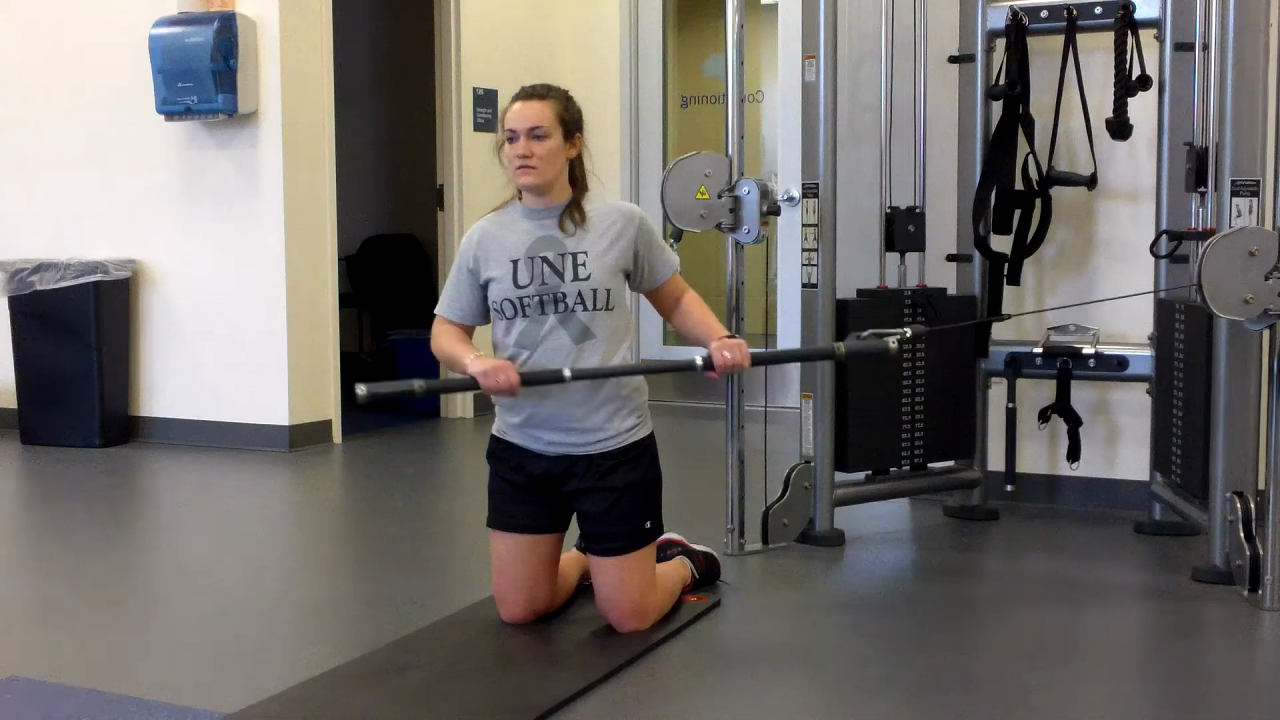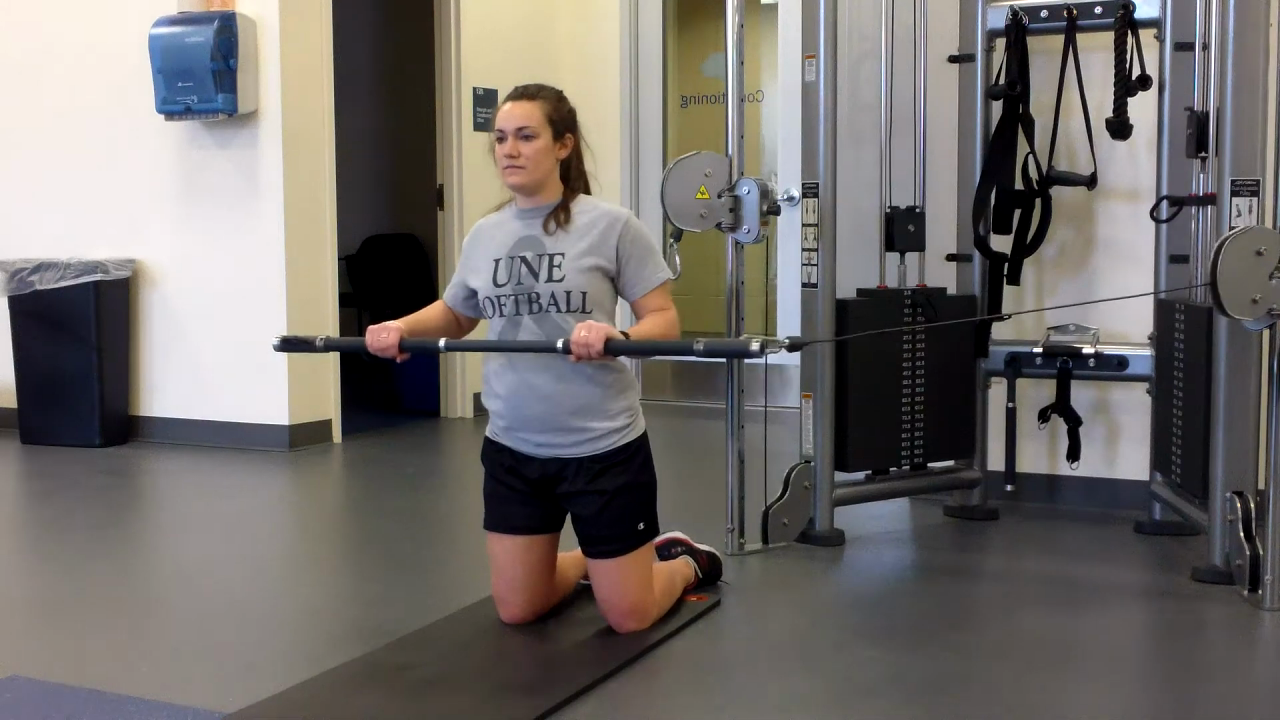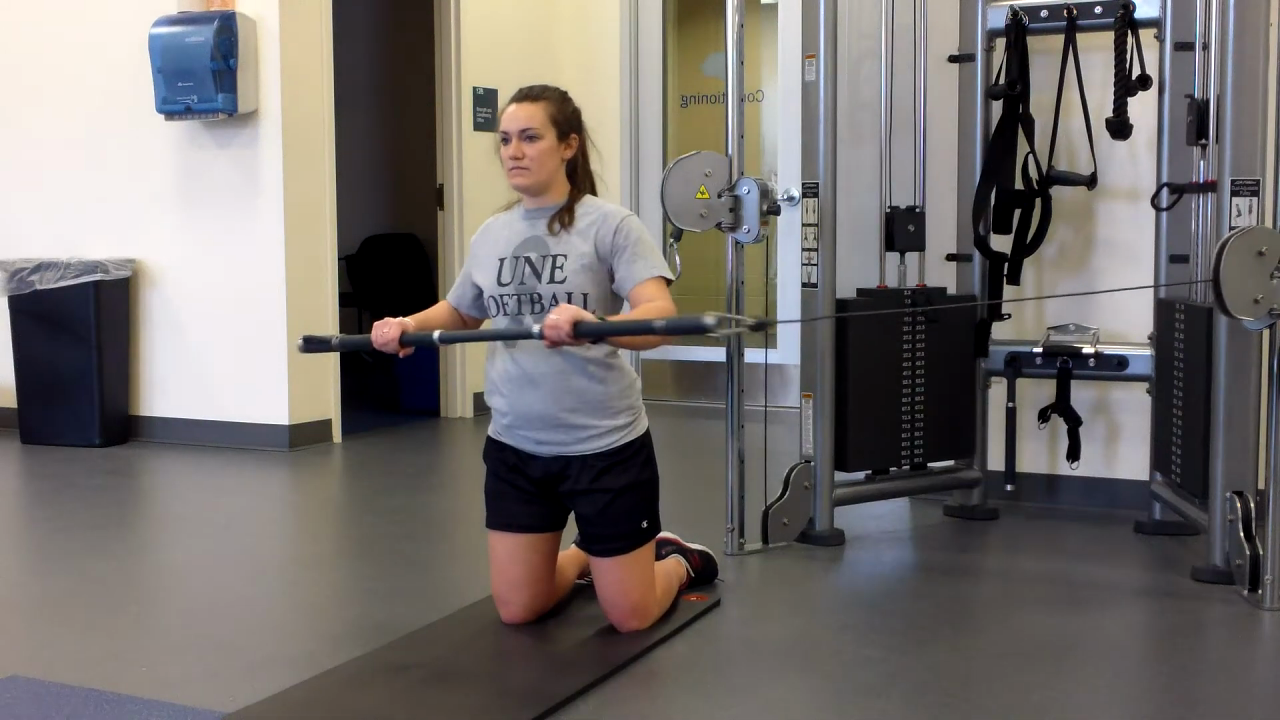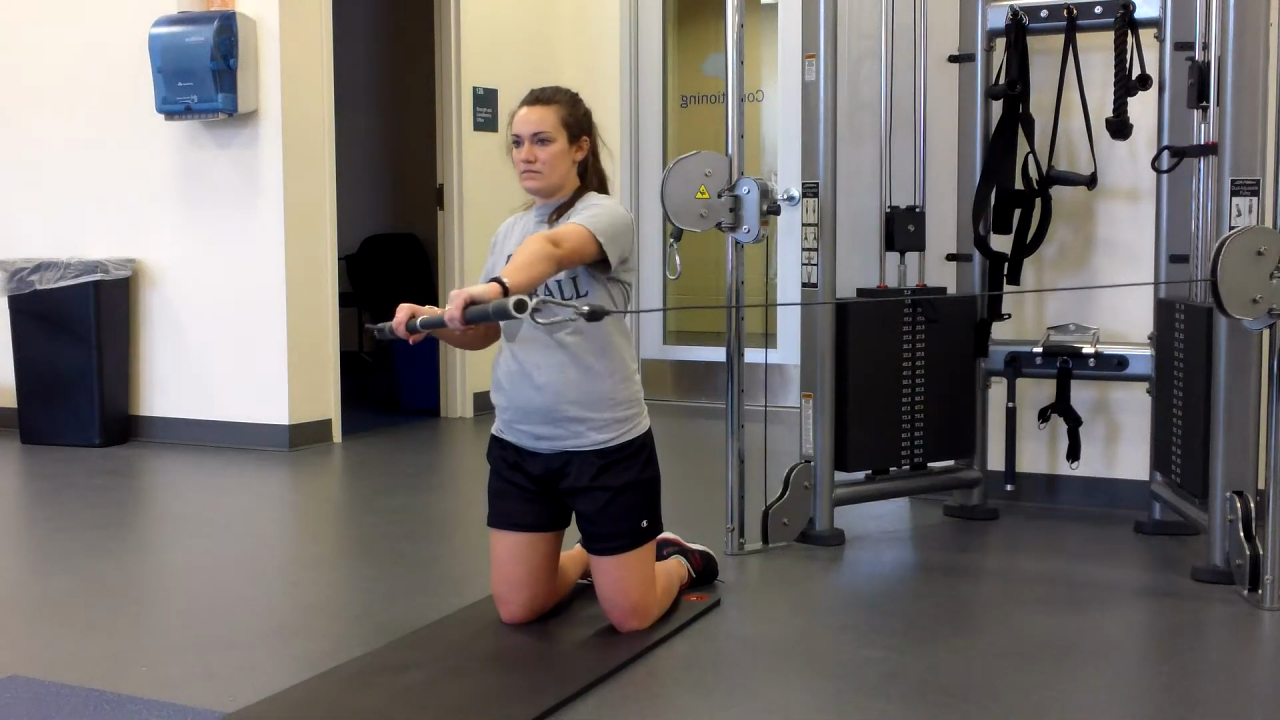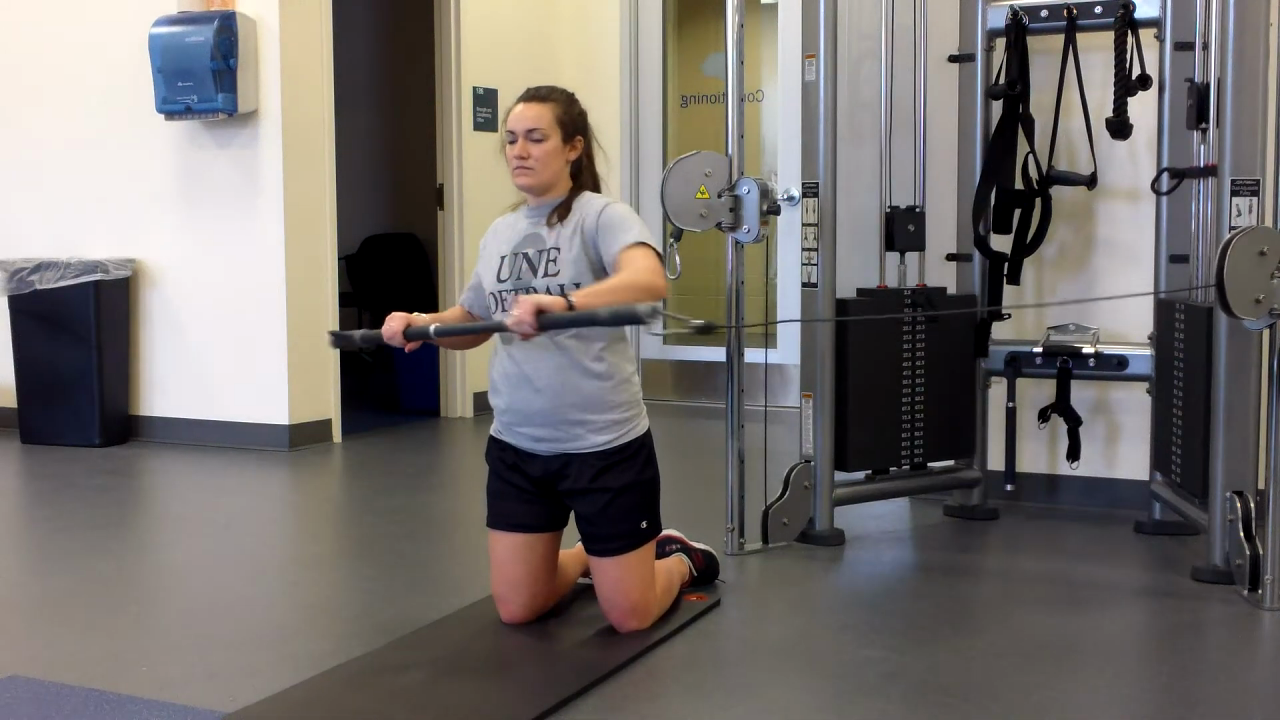
dt=0.5s
person 1, frame 1
left shoulder: (622, 223)
right shoulder: (483, 238)
left elbow: (675, 298)
right elbow: (447, 330)
left wrist: (718, 338)
right wrist: (472, 359)
left hip: (612, 445)
right hip: (521, 448)
left knee: (630, 617)
right knee: (519, 611)
left ankle: (685, 562)
right ankle: (585, 557)
person 1, frame 2
left shoulder: (611, 226)
right shoulder: (483, 235)
left elbow: (664, 322)
right elbow: (455, 316)
left wrist: (617, 336)
right wrist: (401, 327)
left hip: (602, 446)
right hip: (512, 449)
left knee: (628, 617)
right knee: (517, 611)
left ankle: (683, 561)
right ankle: (589, 560)
person 1, frame 3
left shoulder: (611, 225)
right shoulder: (490, 234)
left elbow: (659, 317)
right elbow: (458, 315)
left wrist: (589, 323)
right wrist: (408, 325)
left hip: (605, 444)
right hip: (515, 448)
left knee: (629, 616)
right knee: (517, 610)
left ankle: (677, 560)
right ankle: (582, 557)
person 1, frame 4
left shoulder: (605, 215)
right shoulder: (509, 230)
left elbow: (553, 247)
right elbow: (482, 331)
left wrist: (495, 288)
right wrist: (429, 319)
left hip: (605, 442)
right hip: (518, 444)
left knee: (631, 616)
right knee: (516, 610)
left ankle: (679, 561)
right ankle: (587, 557)
person 1, frame 5
left shoulder: (602, 216)
right shoulder: (498, 233)
left elbow: (649, 280)
right elbow: (471, 322)
left wrist: (563, 302)
right wrist: (419, 323)
left hip: (604, 443)
right hip: (517, 446)
left knee: (630, 616)
right knee: (516, 609)
left ankle: (680, 559)
right ankle: (585, 556)
